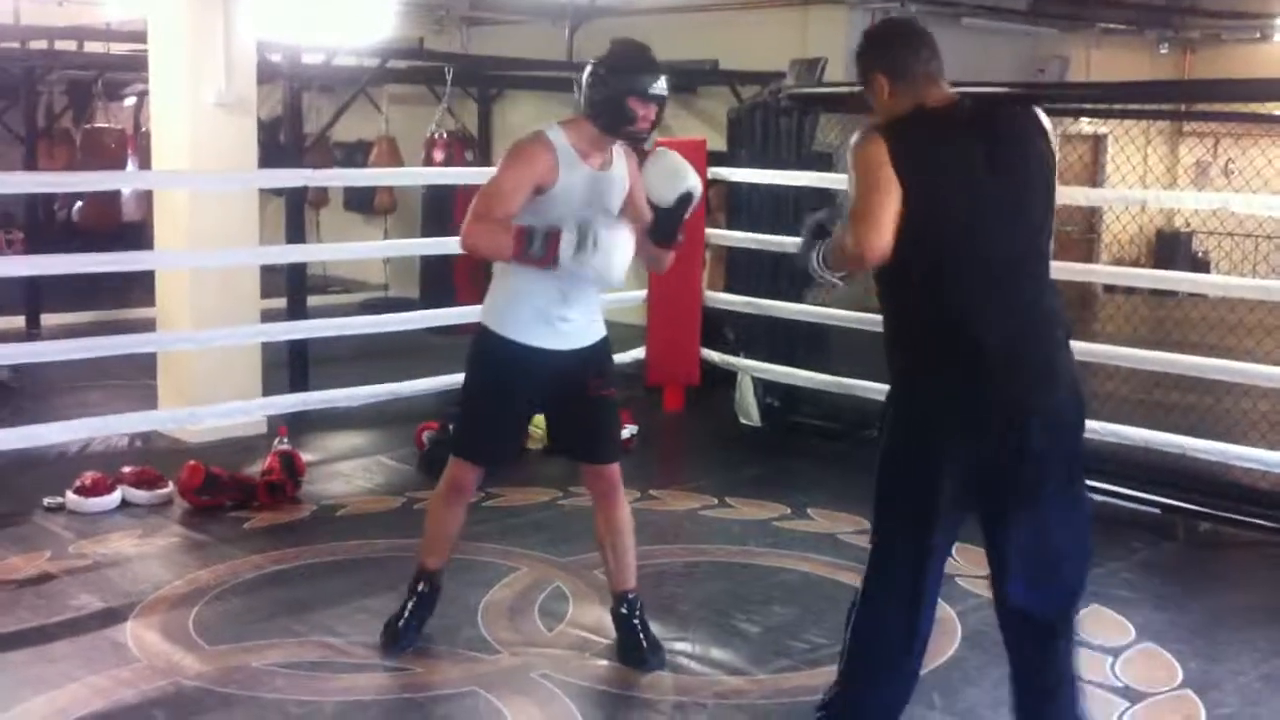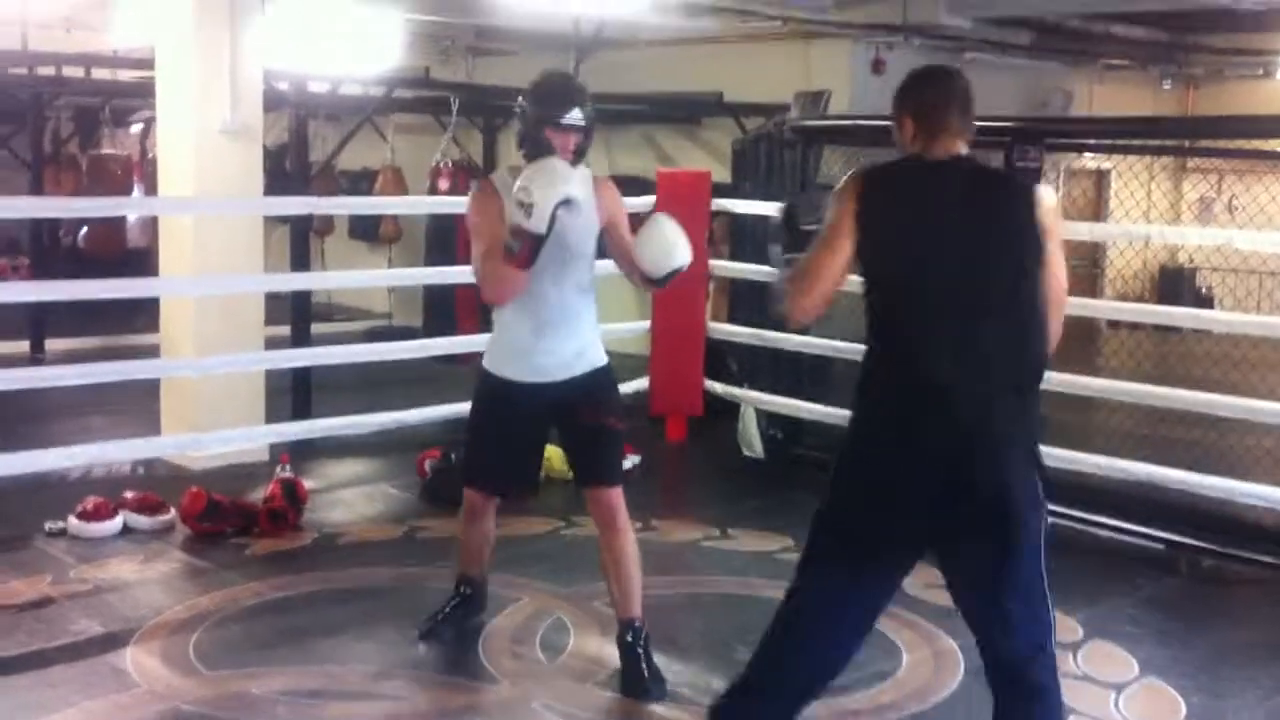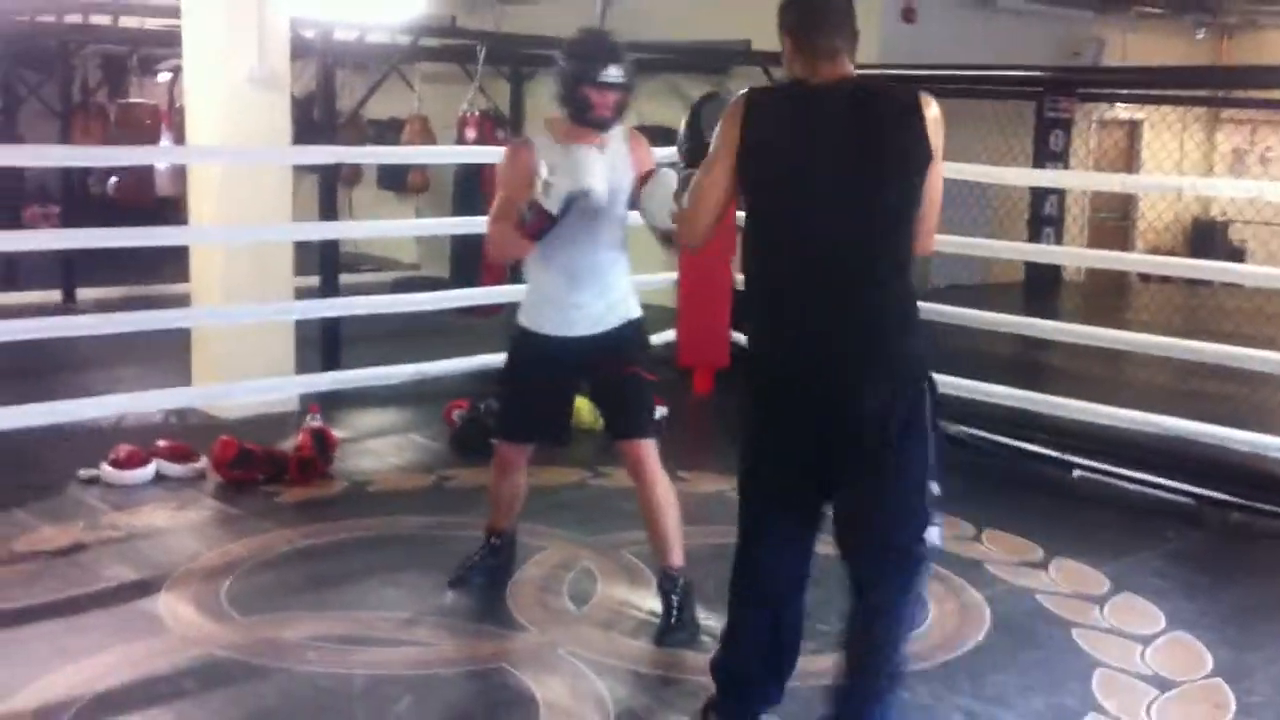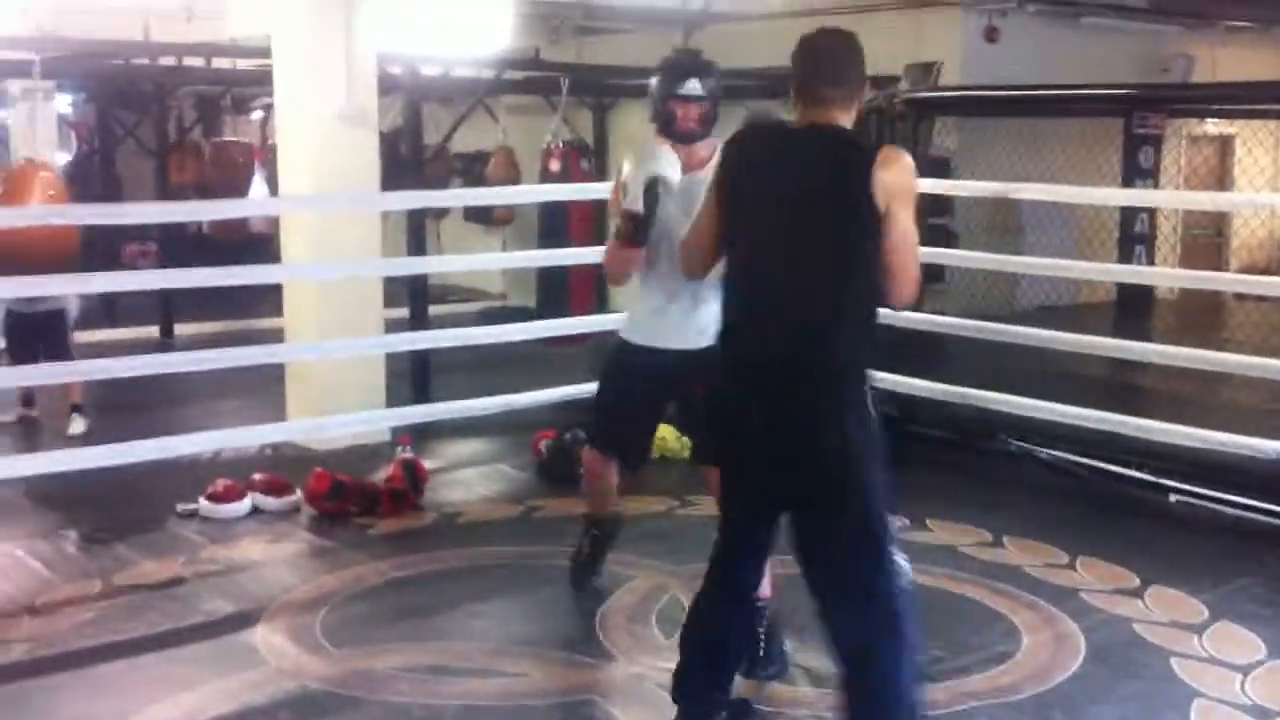
dt=0.4s
person 1, frame 1
left shoulder: (884, 145)
right shoulder: (1027, 125)
left elbow: (866, 253)
left wrist: (823, 245)
left hip: (938, 400)
right hip: (1043, 388)
left knee: (899, 587)
right knee: (1040, 590)
person 1, frame 2
left shoulder: (867, 192)
right shoulder: (1031, 203)
left elbow: (800, 308)
right elbow: (1046, 336)
left wrist: (805, 256)
left hip: (893, 438)
right hip: (998, 444)
left knee: (823, 604)
right knee: (1019, 638)
person 1, frame 3
left shoulder: (748, 117)
right shoulder: (916, 114)
left elbow: (692, 234)
right elbow: (918, 242)
left wrist: (716, 157)
left hip: (782, 369)
right hip: (884, 370)
left knee: (770, 544)
right knee: (889, 561)
person 1, frame 4
left shoulder: (742, 151)
right shoulder: (885, 168)
left elbow: (694, 260)
right elbow: (899, 292)
left hip: (738, 392)
right hip: (823, 400)
left knee: (741, 547)
right knee: (868, 589)
person 2, frame 1
left shoulder: (629, 166)
right shoulder: (538, 152)
left elbow: (654, 257)
right elbow: (474, 237)
left wrist: (671, 216)
right wrist: (556, 245)
left hip: (582, 344)
right hip: (509, 341)
left knee: (607, 479)
right knee: (463, 473)
left ankle: (628, 613)
right ankle: (423, 590)
person 2, frame 2
left shoulder: (599, 191)
right shoulder: (492, 195)
left elbow: (636, 268)
right elbow: (496, 290)
right wrist: (532, 223)
left hip: (584, 371)
right hip: (510, 376)
left knee: (609, 504)
right knee: (478, 498)
left ankle: (634, 639)
right ankle: (469, 592)
person 2, frame 3
left shoulder: (634, 148)
right shoulder: (527, 153)
left elbow: (676, 237)
right elbow: (499, 245)
left wrist: (675, 213)
right wrist: (548, 208)
left hip: (615, 326)
right hip: (544, 330)
left knee: (642, 457)
right knee: (511, 451)
left ankle: (676, 588)
right ankle: (499, 548)
person 2, frame 4
right shoulder: (643, 171)
right elbow: (616, 273)
right wrist: (637, 212)
left hip: (711, 346)
right hip: (642, 343)
left knee: (731, 482)
right knee: (599, 457)
left ankle: (760, 619)
right ankle: (599, 528)
